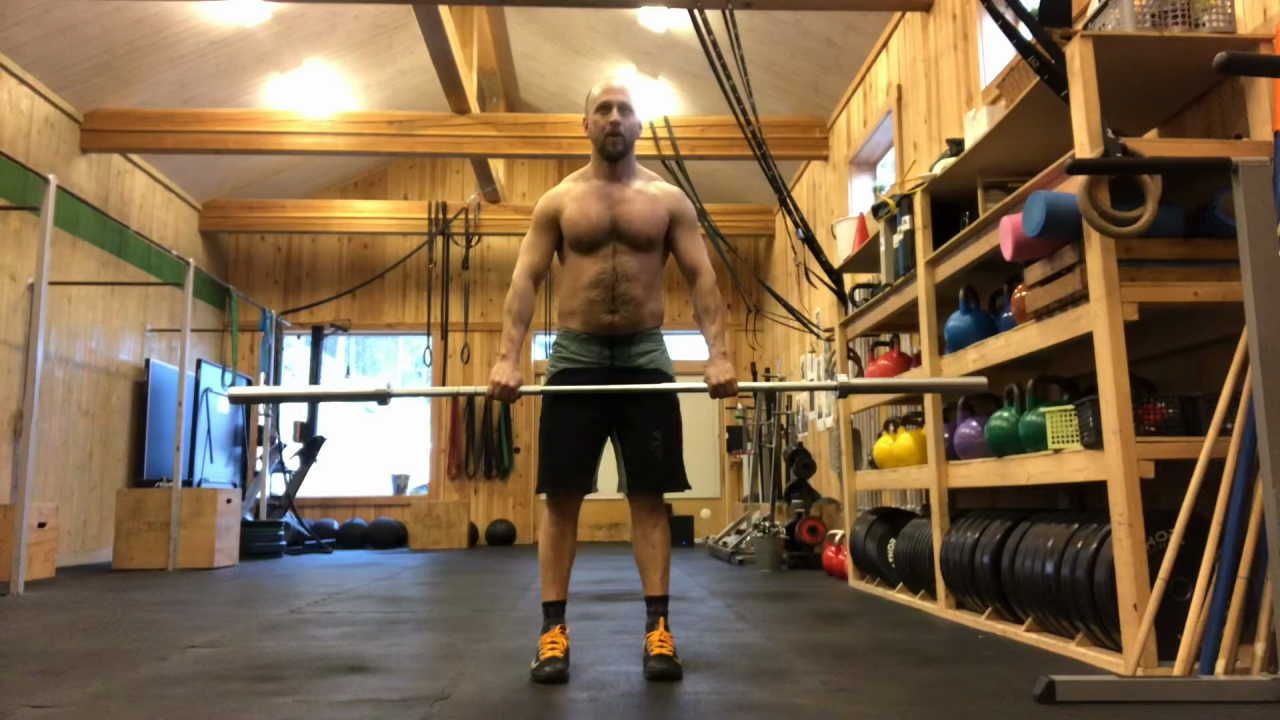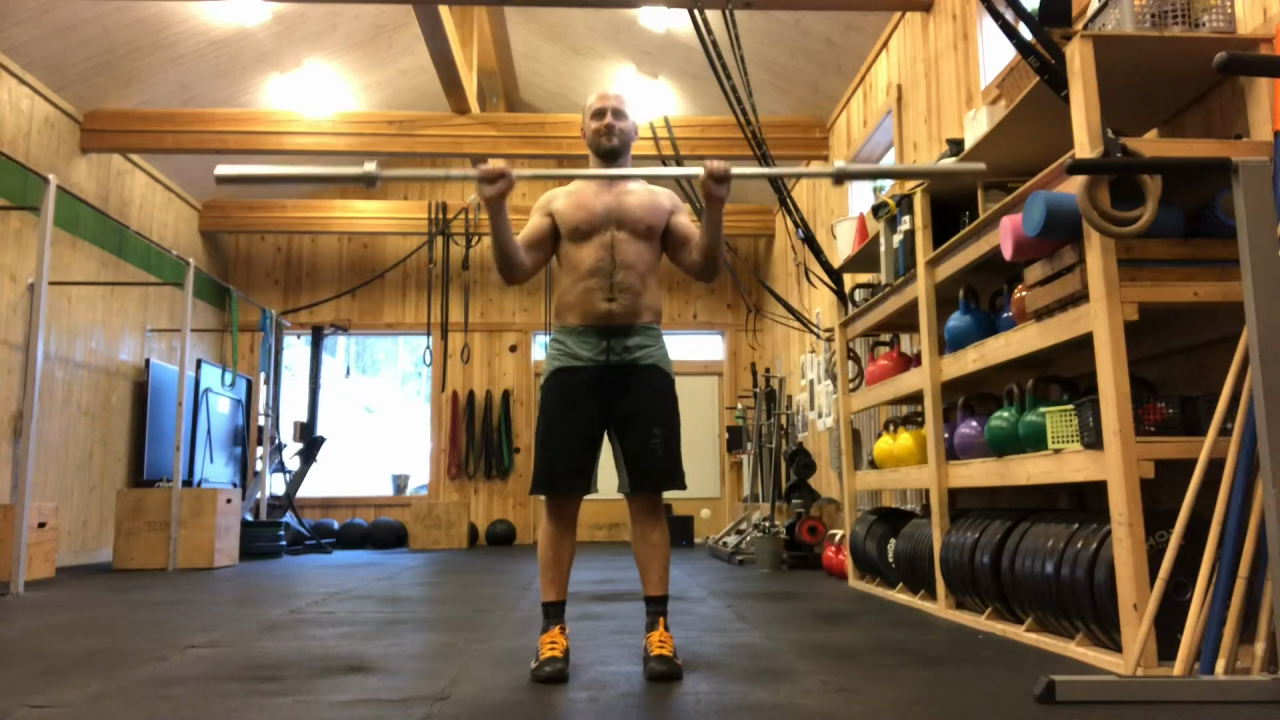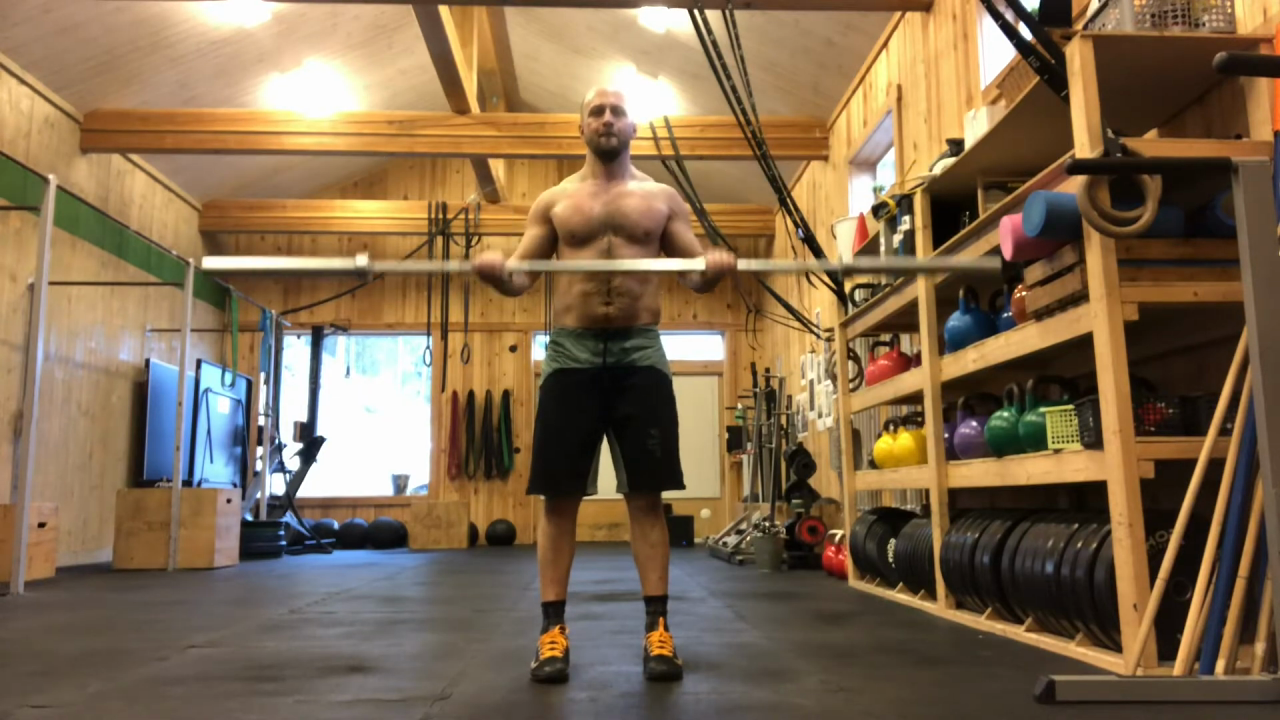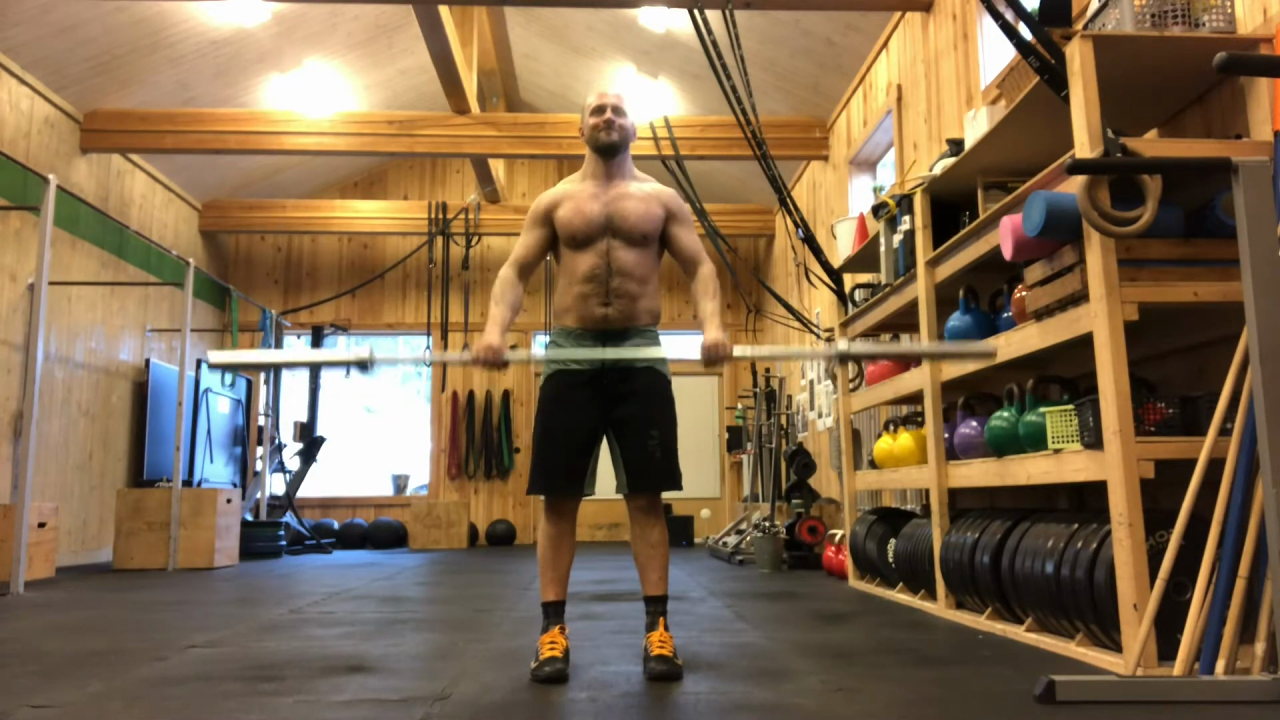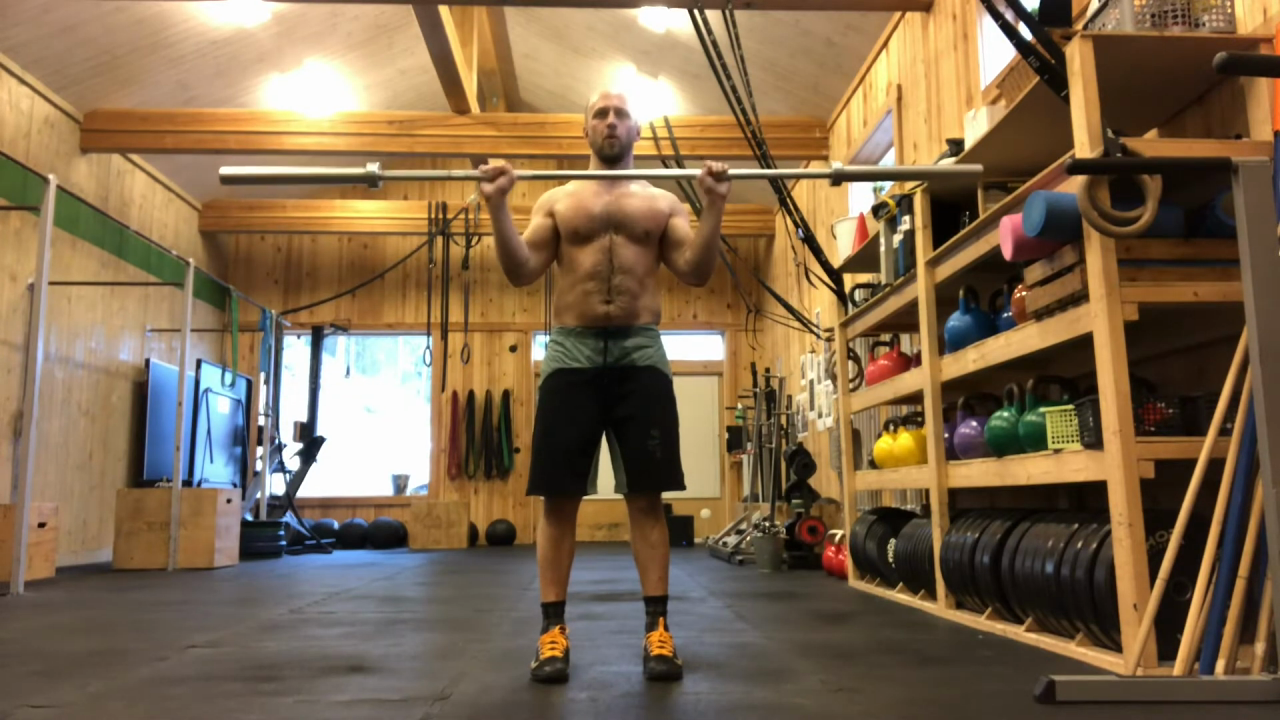
dt=1s
person 1, frame 1
left shoulder: (668, 199)
right shoulder: (557, 201)
left elbow: (701, 276)
right elbow: (525, 279)
left wrist: (719, 354)
right wrist: (507, 357)
left hip: (645, 357)
right hip: (574, 358)
left knee: (649, 497)
right knee: (561, 498)
left ankle: (657, 628)
right ankle: (553, 630)
person 1, frame 2
left shoulder: (663, 199)
right shoulder: (556, 200)
left elbow: (706, 269)
right elbow: (515, 271)
left wrist: (714, 205)
right wrist: (496, 207)
left hip: (643, 352)
right hip: (574, 352)
left knee: (648, 494)
right knee: (561, 496)
left ankle: (657, 627)
right ankle: (553, 629)
person 1, frame 3
left shoulder: (662, 197)
right shoulder: (554, 200)
left elbow: (693, 261)
right elbow: (523, 268)
left wrist: (714, 266)
right wrist: (497, 268)
left hip: (640, 354)
right hip: (570, 355)
left knee: (646, 494)
right knee: (559, 496)
left ankle: (657, 627)
right ankle: (553, 629)
person 1, frame 4
left shoulder: (662, 199)
right shoulder: (554, 201)
left elbow: (700, 266)
right elbow: (515, 270)
left wrist: (712, 323)
right wrist: (493, 331)
left hip: (640, 355)
right hip: (570, 354)
left knee: (646, 495)
right knee: (559, 495)
left ankle: (657, 628)
right ankle: (553, 630)
person 1, frame 5
left shoulder: (664, 201)
right shoulder: (556, 199)
left elbow: (696, 272)
right elbow: (521, 272)
left wrist: (714, 204)
right wrist: (497, 206)
left hip: (640, 355)
right hip: (571, 354)
left knee: (647, 495)
right knee: (559, 496)
left ankle: (657, 628)
right ankle: (553, 630)
